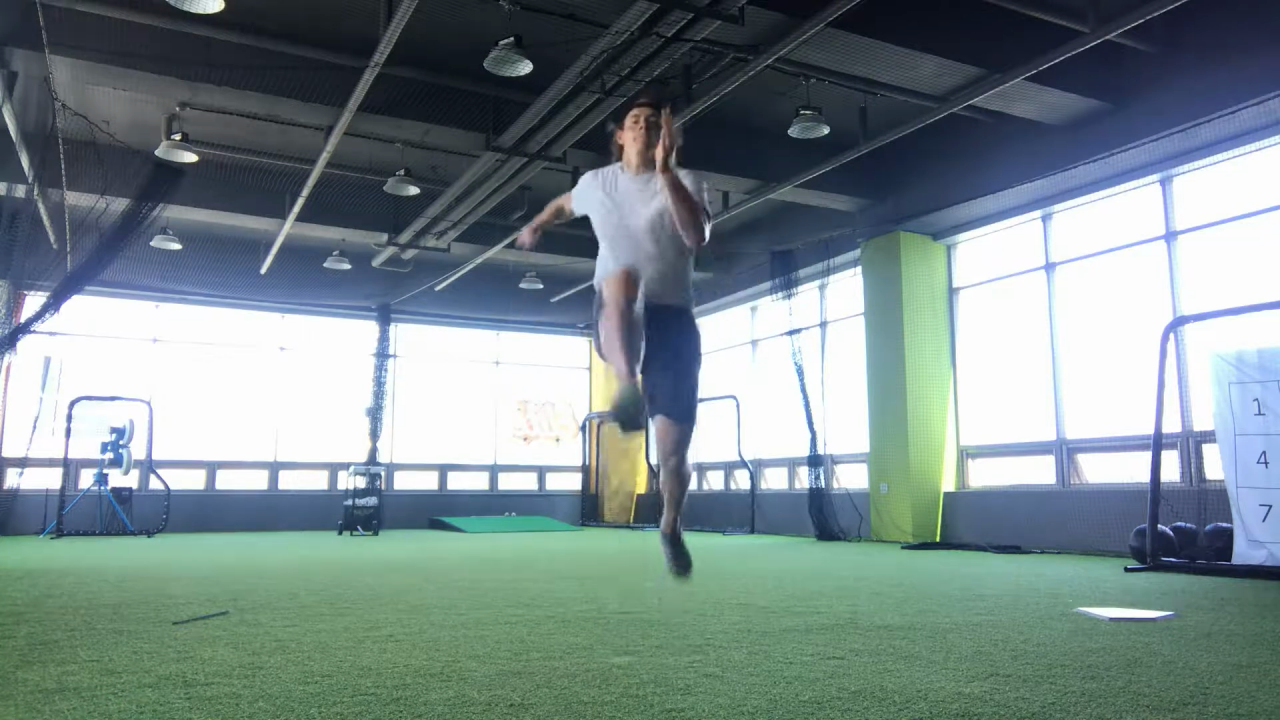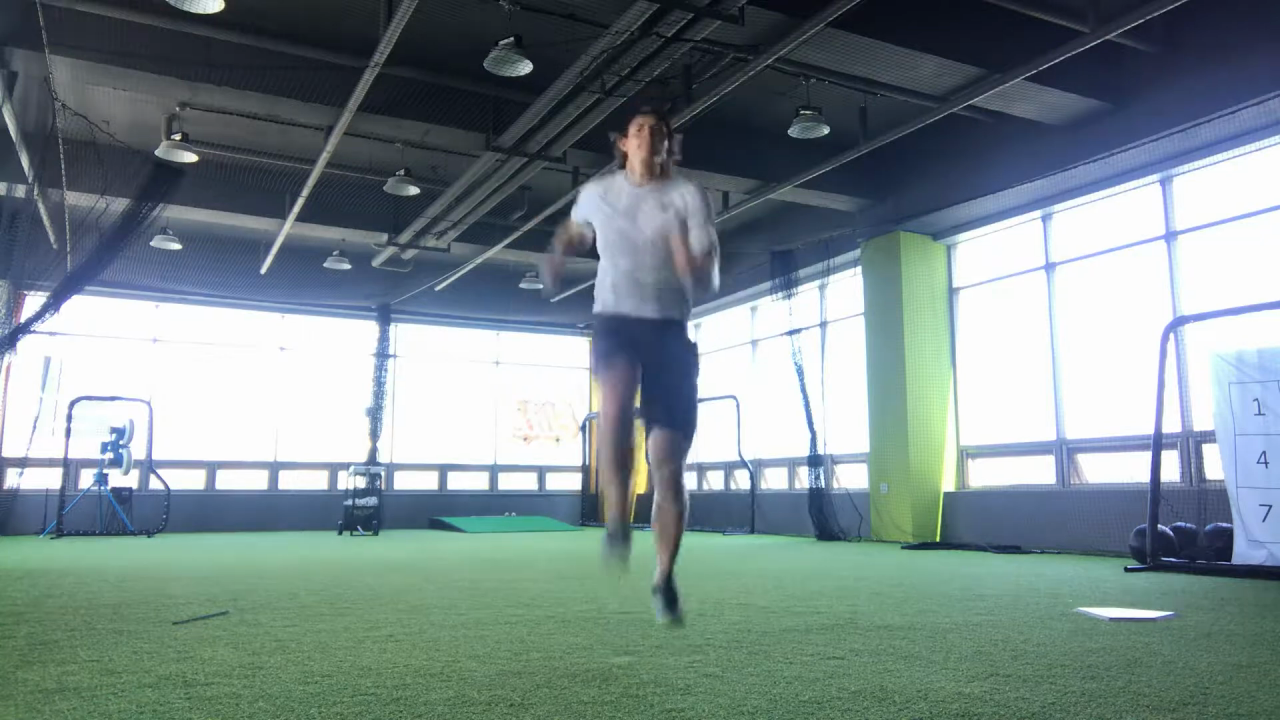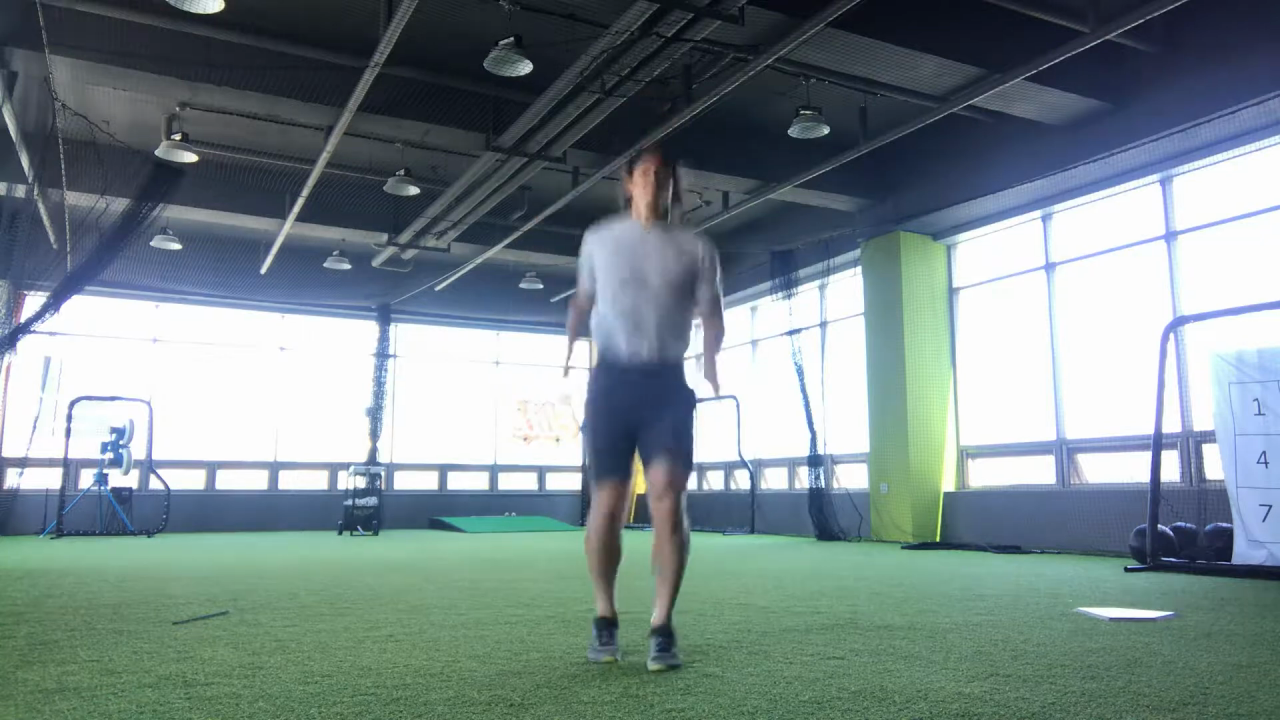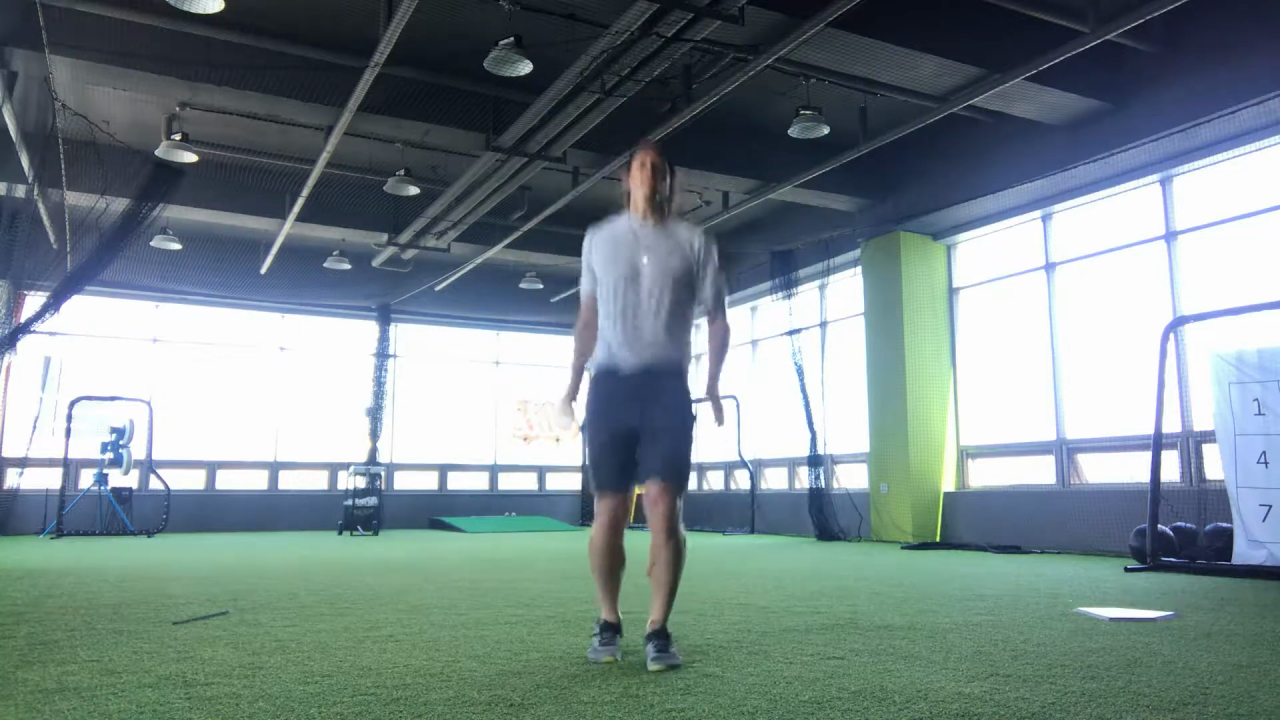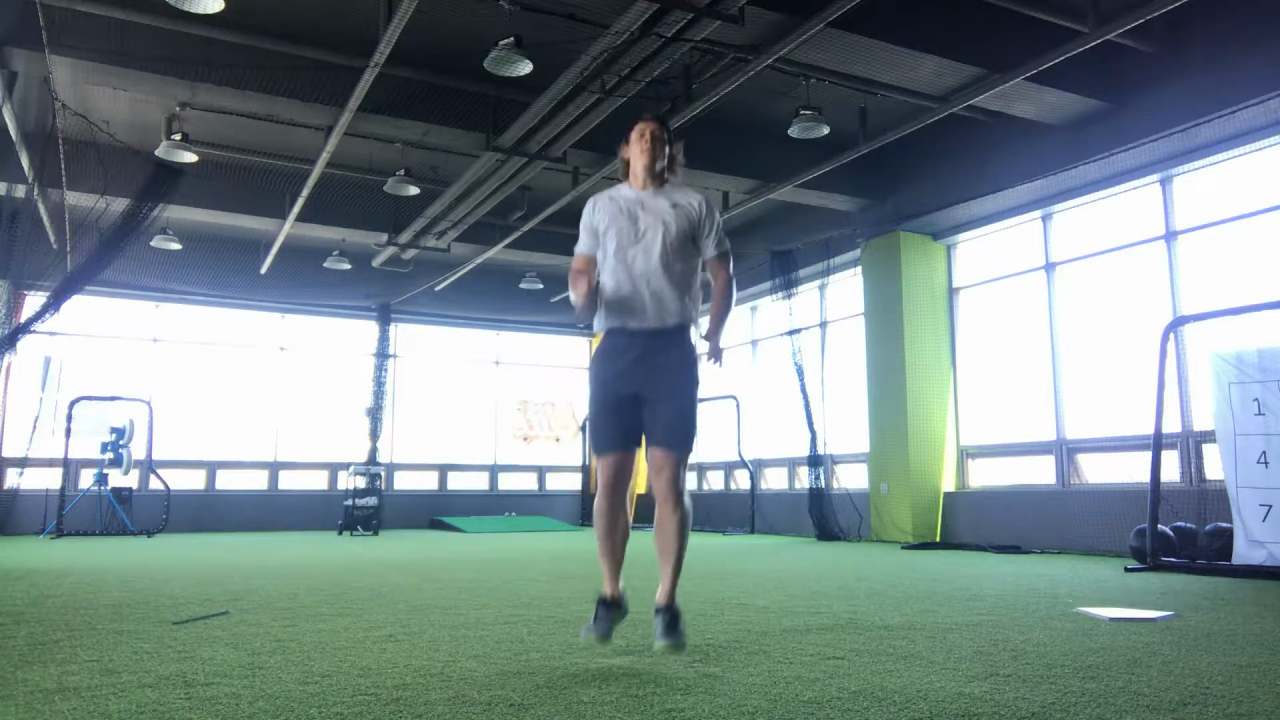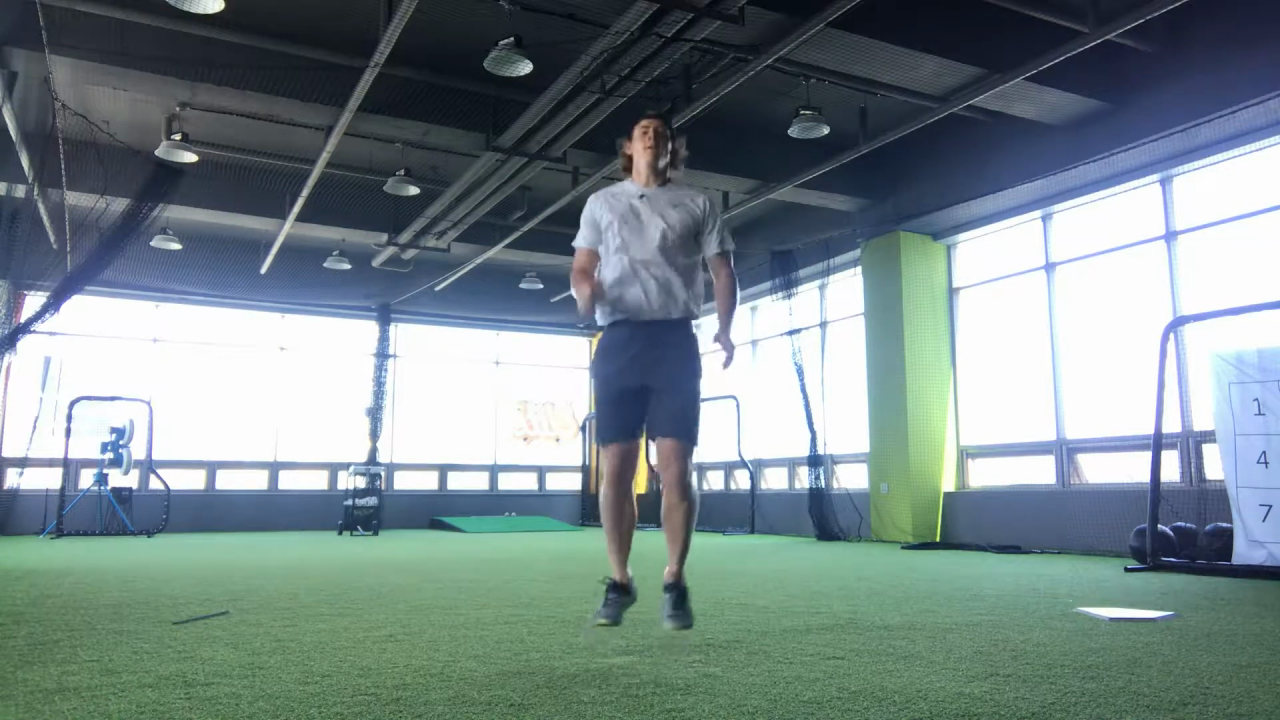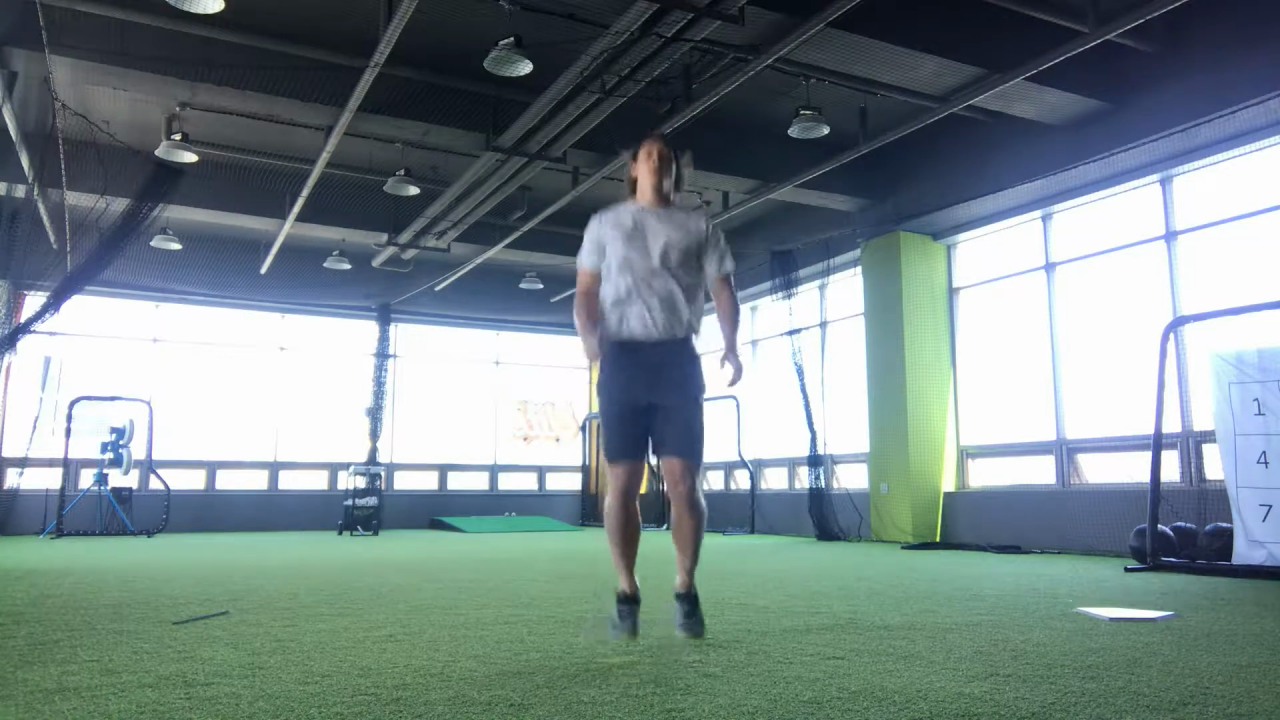
dt=0.1s
person 1, frame 1
left shoulder: (683, 182)
right shoulder: (595, 181)
left elbow: (698, 236)
right elbow: (567, 203)
left wrist: (667, 173)
right wrist: (535, 227)
left hip: (672, 319)
right hip: (619, 310)
left knee: (673, 445)
right knee: (621, 281)
left ankle: (670, 526)
right ankle: (629, 389)
person 1, frame 2
left shoulder: (688, 197)
right shoulder: (597, 191)
left elbow: (707, 275)
right elbow: (574, 229)
left wrist: (693, 266)
right wrist: (553, 258)
left hip: (669, 332)
right hip: (616, 323)
left knee: (668, 461)
right knee: (616, 412)
left ankle: (664, 578)
right ankle: (619, 519)
person 1, frame 3
left shoulder: (695, 246)
right shoulder: (600, 238)
left elbow: (711, 315)
right elbow: (584, 300)
left wrist: (711, 365)
right wrist: (568, 352)
left hip: (667, 380)
right hip: (615, 379)
left knee: (667, 499)
right knee: (608, 506)
left ankle: (662, 628)
right ankle: (605, 620)
person 1, frame 4
left shoulder: (694, 242)
right shoulder: (599, 238)
left elbow: (717, 317)
right elbow: (589, 318)
left wrist: (713, 382)
right wrist: (575, 378)
left hip: (667, 385)
right hip: (611, 385)
left knee: (663, 509)
right knee: (610, 513)
left ankle: (658, 629)
right ankle: (608, 621)
person 1, frame 5
left shoulder: (696, 206)
right shoulder: (599, 205)
left elbow: (721, 276)
right elbow: (579, 273)
left wrist: (715, 333)
right wrist: (580, 291)
left hip: (673, 348)
right hip: (616, 349)
left knee: (667, 477)
right knee: (610, 478)
left ankle: (666, 604)
right ankle: (610, 596)
person 1, frame 6
left shoulder: (697, 205)
right shoulder: (601, 202)
left elbow: (722, 273)
right elbow: (582, 269)
left wrist: (724, 328)
right wrist: (585, 290)
left hip: (673, 338)
right hip: (620, 340)
left knee: (675, 464)
right knee: (617, 464)
left ankle: (674, 581)
right ankle: (619, 581)
person 1, frame 7
left shoulder: (699, 226)
right shoulder: (604, 222)
left elbow: (723, 293)
right elbow: (585, 292)
left wrist: (731, 346)
right wrist: (588, 331)
left hip: (677, 359)
right hip: (623, 360)
left knee: (683, 481)
right knee: (623, 482)
left ankle: (685, 591)
right ankle: (627, 593)
